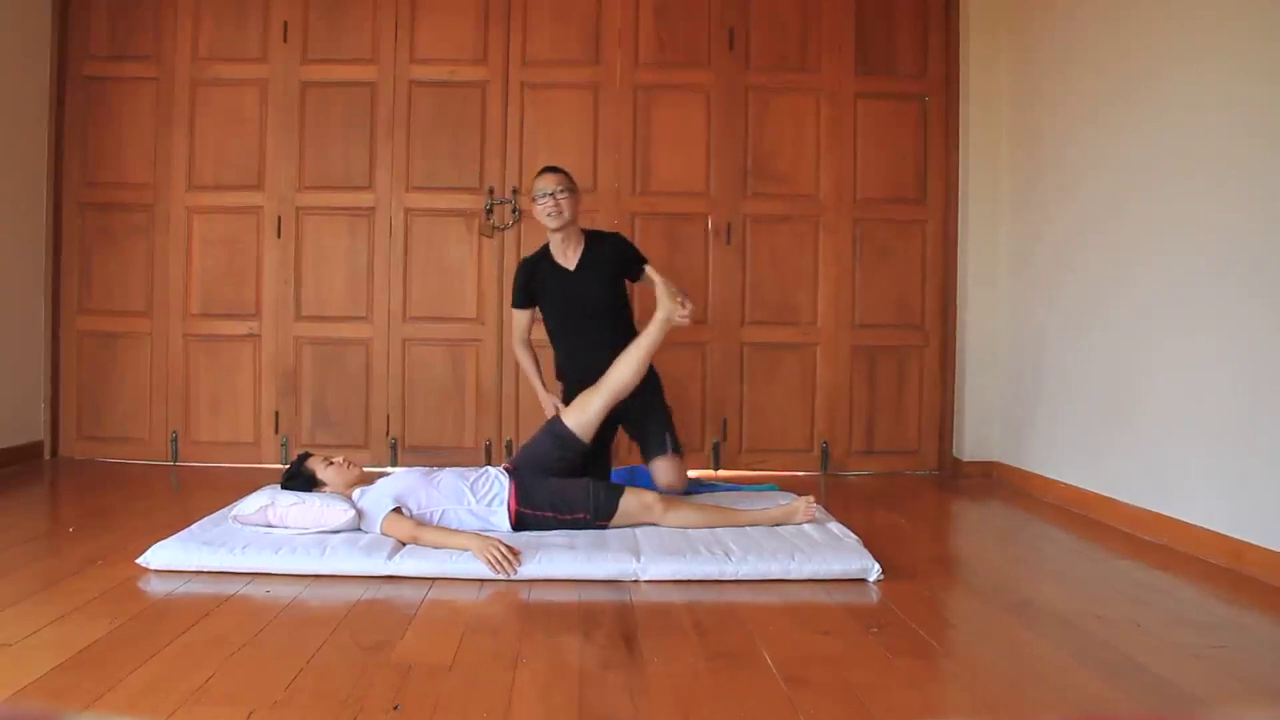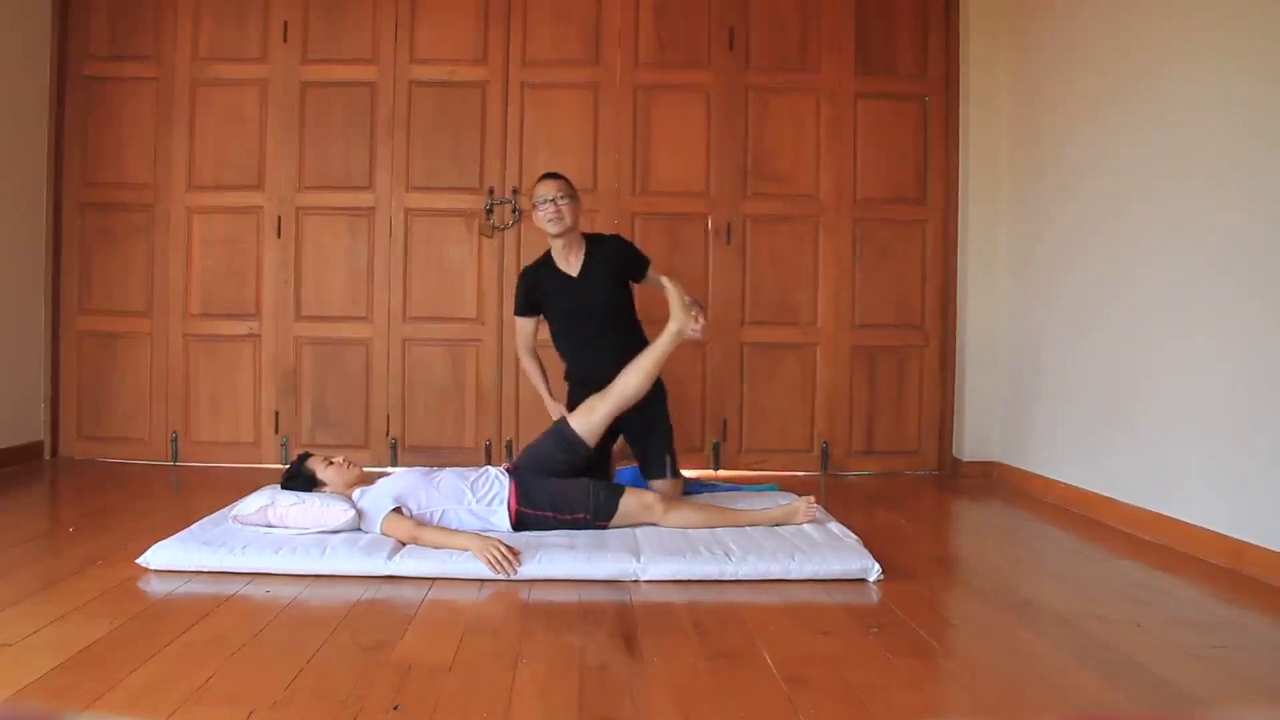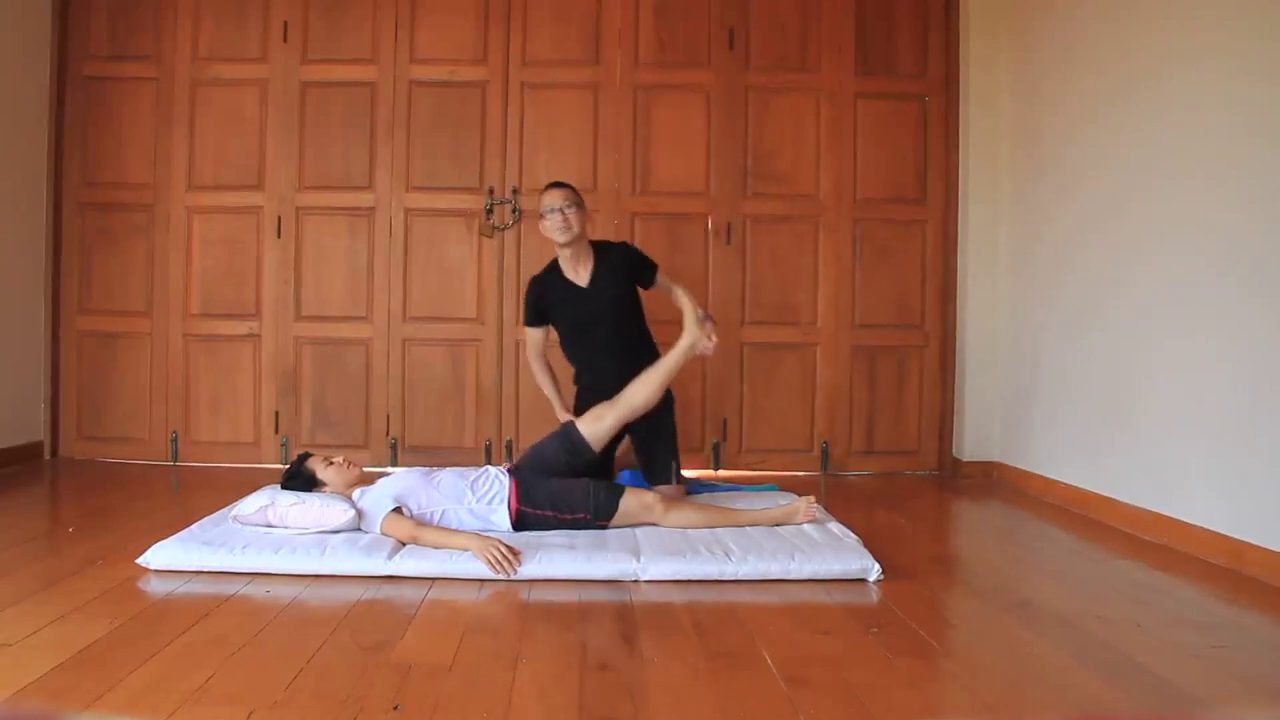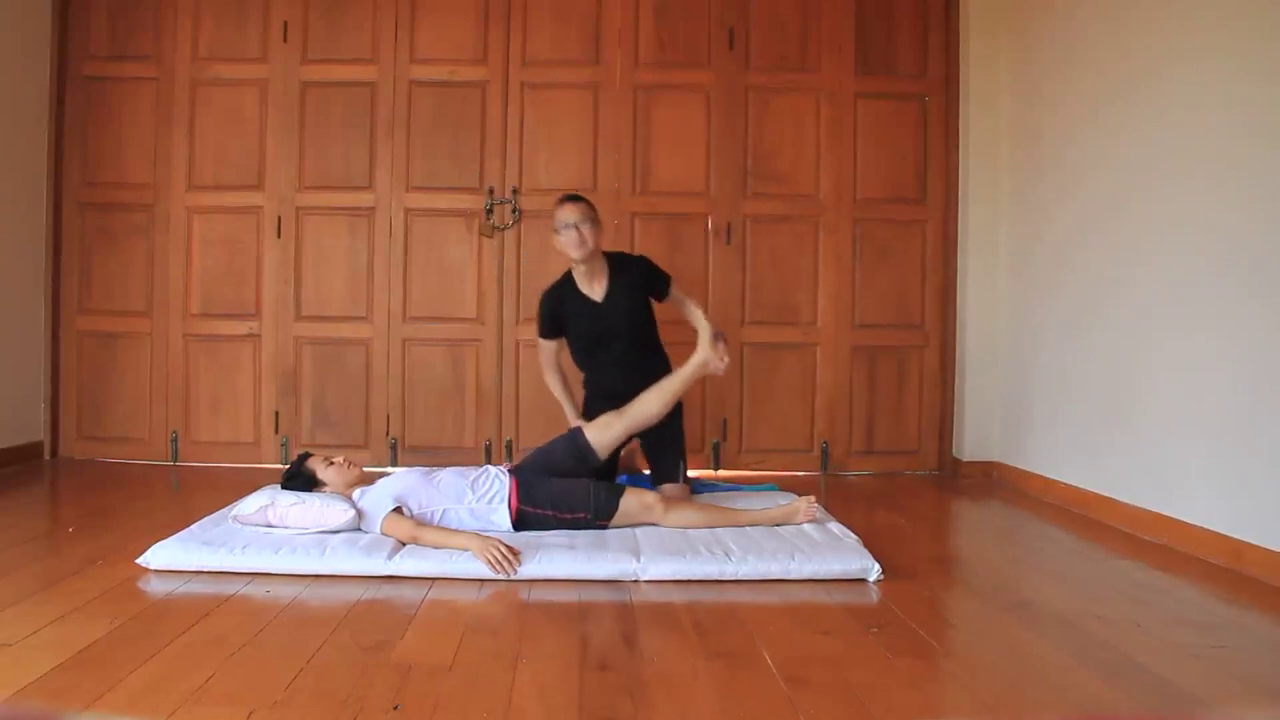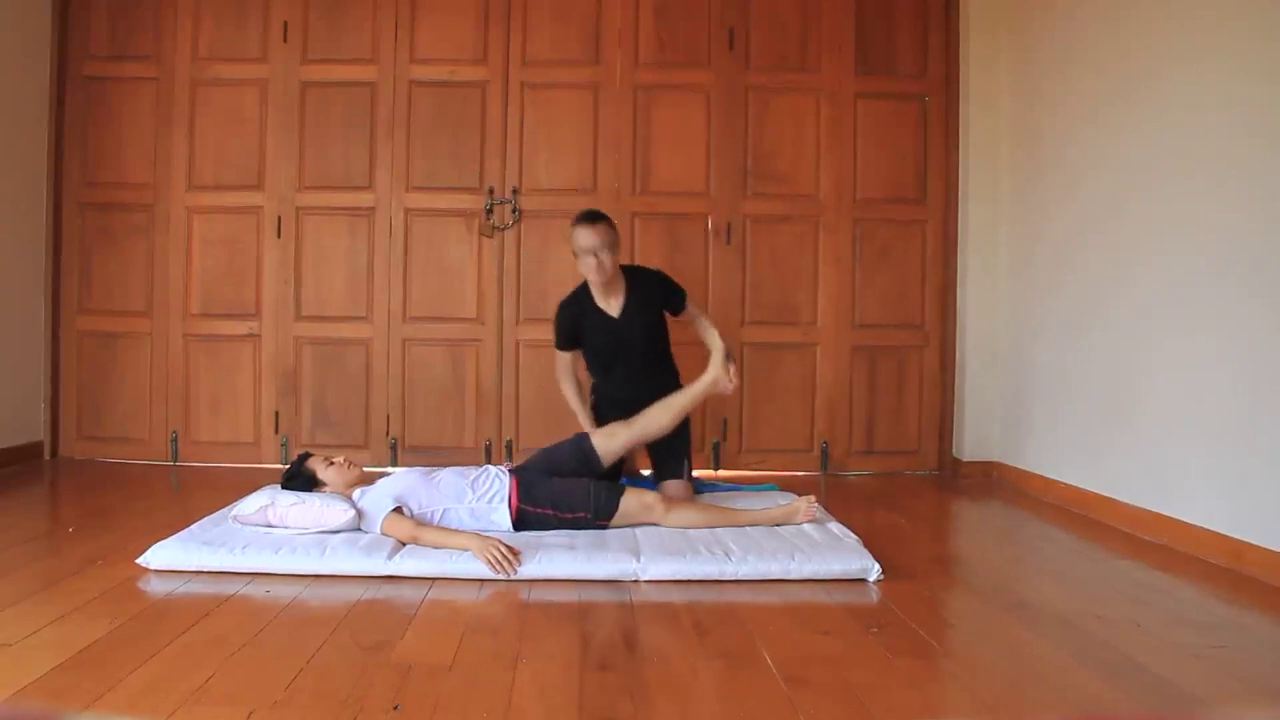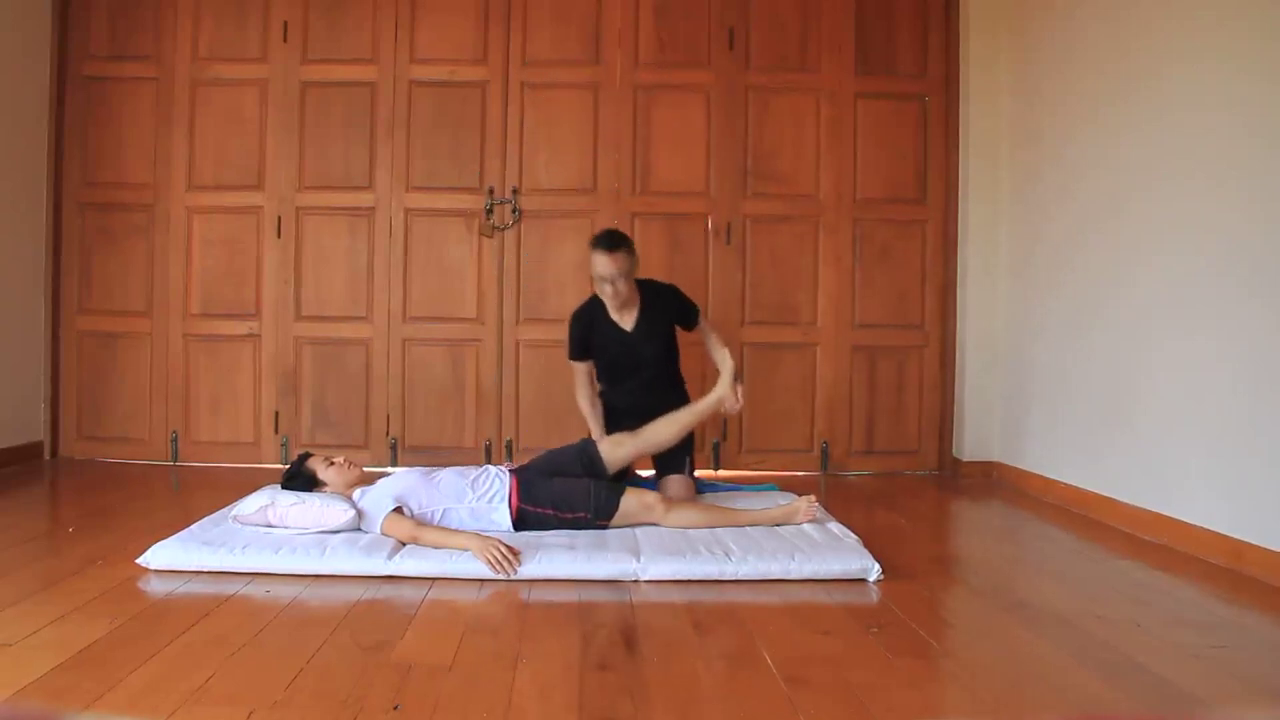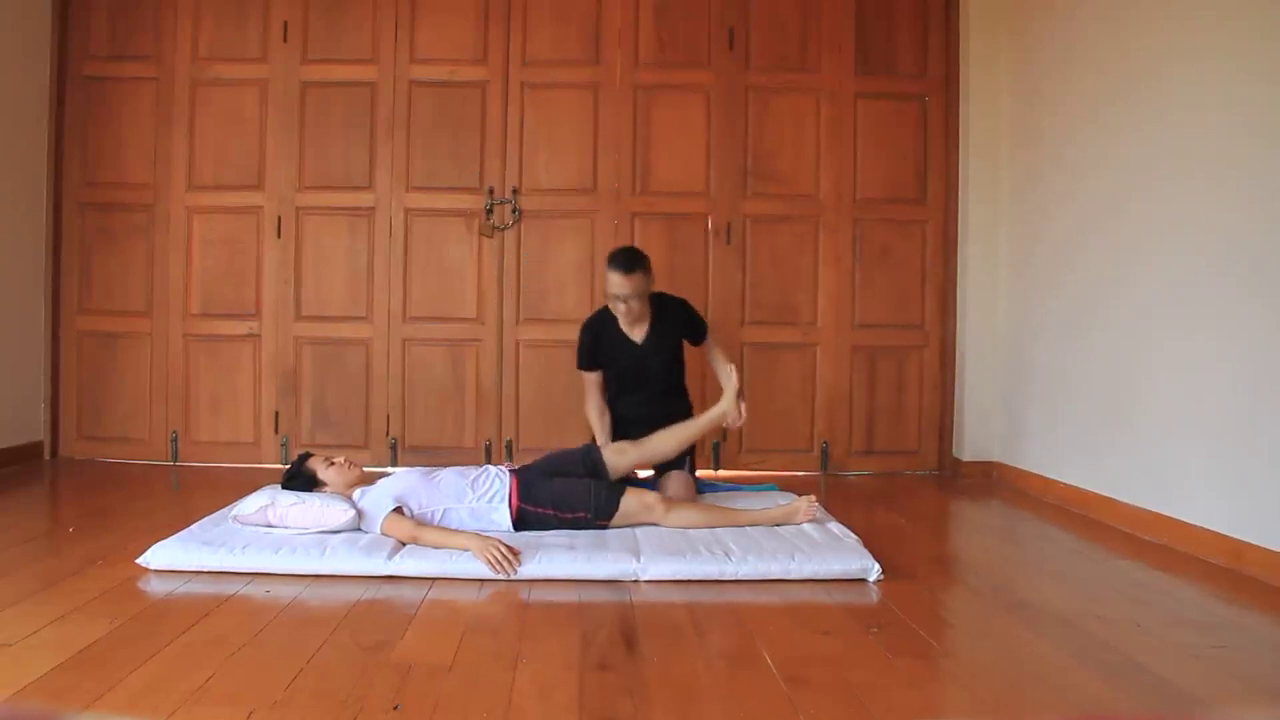
dt=0.1s
person 1, frame 1
left shoulder: (383, 483)
right shoulder: (369, 507)
right elbow: (414, 533)
right wrist: (474, 540)
left hip: (512, 479)
right hip: (517, 507)
left knee: (597, 399)
right knee: (653, 506)
left ankle: (661, 319)
right ankle: (771, 517)
person 1, frame 2
left shoulder: (383, 483)
right shoulder: (370, 509)
right elbow: (415, 533)
right wrist: (473, 541)
left hip: (515, 478)
right hip: (518, 509)
left knee: (603, 403)
right knee: (652, 506)
left ankle: (675, 328)
right ankle: (773, 516)
person 1, frame 3
left shoulder: (382, 484)
right shoulder: (369, 507)
right elbow: (414, 532)
right wrist: (473, 540)
left hip: (514, 479)
right hip: (517, 509)
left knee: (611, 412)
right knee: (652, 505)
left ankle: (687, 343)
right ankle: (773, 516)
person 1, frame 4
left shoulder: (383, 483)
right shoulder: (370, 509)
right elbow: (414, 533)
right wrist: (473, 541)
left hip: (516, 478)
right hip: (518, 508)
left knee: (616, 421)
right knee: (652, 505)
left ankle: (700, 360)
right ankle: (773, 517)
person 1, frame 5
left shoulder: (381, 482)
right shoulder: (369, 507)
right elbow: (413, 531)
right wrist: (473, 541)
left hip: (514, 478)
right hip: (516, 508)
left knee: (621, 432)
right knee: (652, 505)
left ankle: (709, 380)
right ankle: (773, 516)
person 1, frame 6
left shoulder: (383, 482)
right shoulder: (371, 508)
right elbow: (415, 532)
right wrist: (473, 540)
left hip: (516, 479)
right hip: (518, 507)
left knee: (626, 443)
right knee: (652, 506)
left ankle: (718, 395)
right ankle: (774, 516)
person 1, frame 7
left shoulder: (381, 483)
right shoulder: (369, 507)
right elbow: (414, 532)
right wrist: (473, 539)
left hip: (515, 479)
right hip: (516, 508)
left knee: (628, 452)
right knee: (652, 505)
left ankle: (720, 410)
right ankle: (774, 517)
person 2, frame 1
left shoulder: (613, 248)
right shoulder: (530, 270)
left elbow: (658, 283)
right elbow: (520, 341)
right wrist: (543, 394)
left hip: (634, 379)
right hip: (581, 391)
left knee: (670, 482)
person 2, frame 2
left shoulder: (613, 250)
right shoulder: (533, 278)
left elbow: (661, 282)
right elbow: (524, 347)
left wrist: (688, 306)
right wrist: (549, 401)
right hip: (586, 392)
left knee: (667, 492)
right ankle: (609, 463)
person 2, frame 3
left shoulder: (621, 257)
right shoulder: (542, 287)
left elbow: (671, 287)
right elbow: (535, 355)
left wrist: (701, 320)
right wrist: (560, 409)
right hip: (593, 397)
left knee: (669, 497)
left ankle: (638, 464)
right ankle: (618, 465)
person 2, frame 4
left shoulder: (636, 269)
right shoulder: (555, 299)
left elbow: (683, 301)
right elbow: (549, 364)
right wrist: (574, 419)
right hip: (603, 401)
left knee: (674, 497)
right ankle: (615, 471)
person 2, frame 5
left shoulder: (652, 283)
right shoulder: (571, 310)
left elbow: (696, 316)
right elbow: (566, 373)
right wrist: (589, 429)
right hip: (610, 407)
left knee: (676, 496)
right ankle: (624, 473)
person 2, frame 6
left shoulder: (666, 297)
right shoulder: (584, 320)
left elbow: (705, 332)
right elbow: (583, 384)
right wrist: (600, 440)
left hip: (669, 409)
right hip: (616, 414)
left knee: (678, 496)
right ankle: (623, 477)
person 2, frame 7
left shoulder: (676, 312)
right shoulder: (594, 330)
left elbow: (710, 348)
right elbow: (594, 396)
left hip: (672, 418)
right hip: (621, 422)
left knee: (678, 496)
left ankle: (658, 482)
